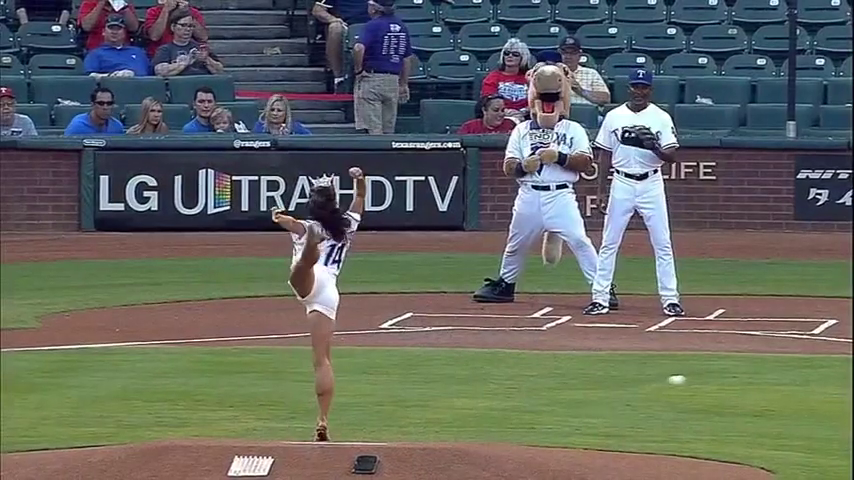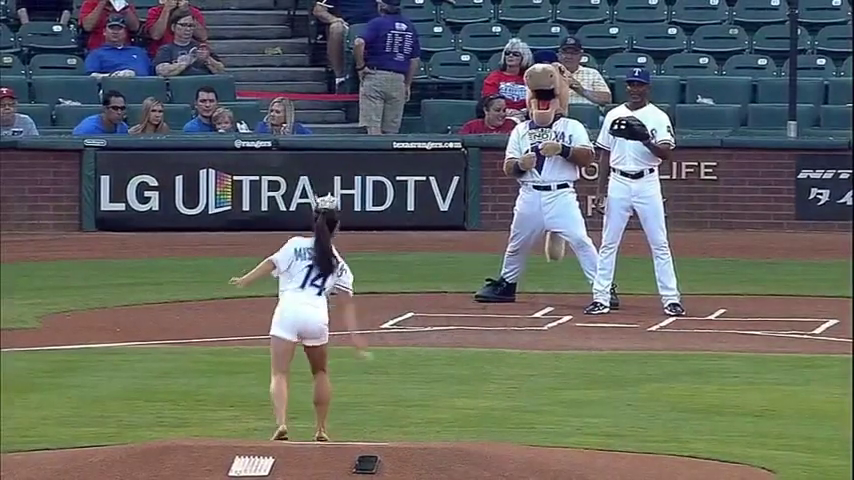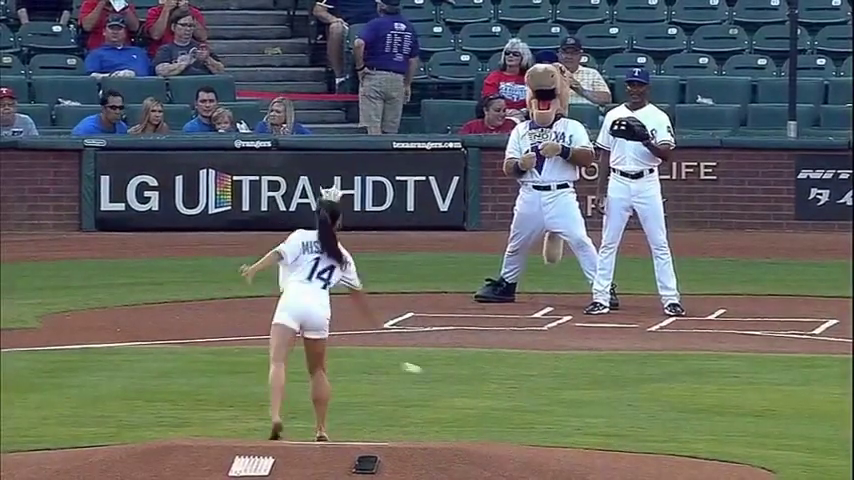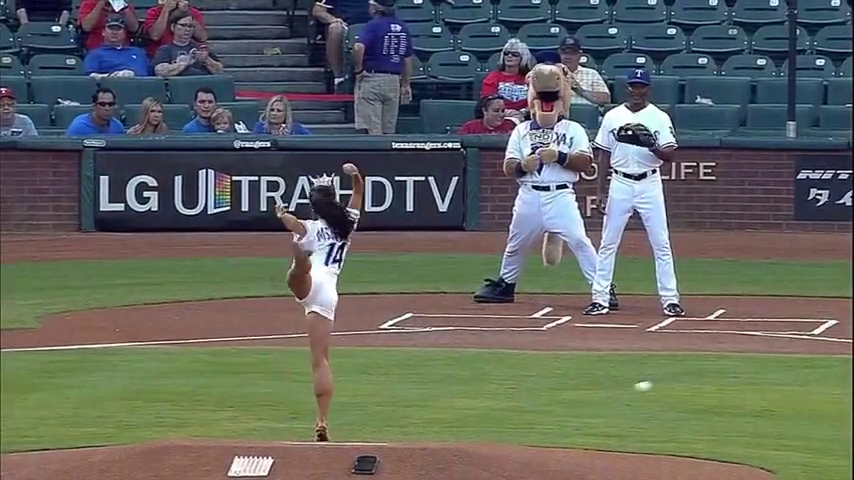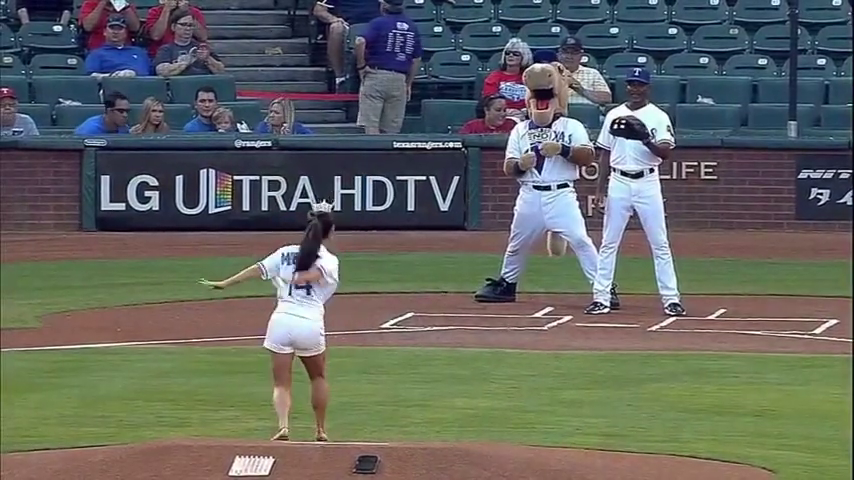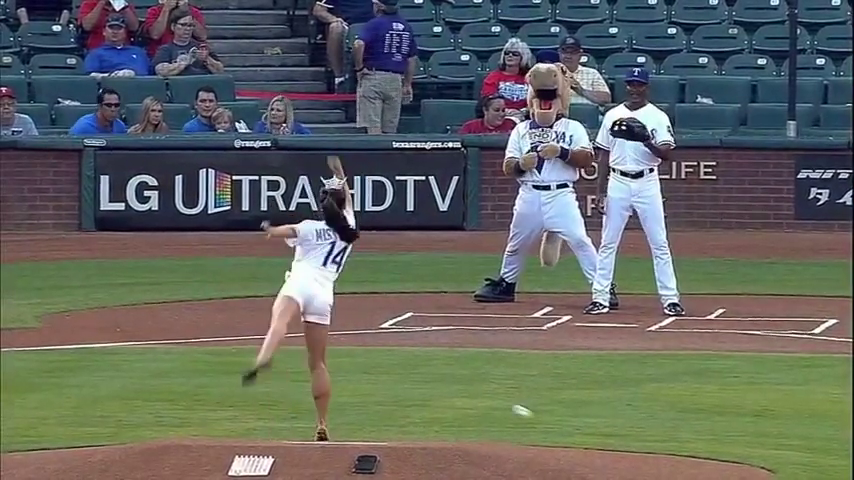
dt=0.7s
person 1, frame 1
left shoulder: (309, 229)
right shoulder: (346, 226)
left elbow: (296, 225)
right elbow: (360, 200)
left wrist: (282, 220)
right wrist: (359, 178)
left hip: (312, 283)
right hip: (330, 294)
right knee: (322, 361)
right ankle: (323, 424)
person 1, frame 2
left shoulder: (296, 244)
right shoulder: (339, 263)
left elbow: (271, 263)
right elbow: (347, 302)
left wrist: (245, 279)
right wrist: (354, 335)
left hip: (288, 312)
right hip: (316, 318)
left knee: (279, 375)
right knee: (320, 374)
left ankle: (281, 425)
right ankle: (321, 430)
person 1, frame 3
left shoulder: (300, 237)
right shoulder: (342, 255)
left elbow: (278, 254)
right elbow: (356, 291)
left wrist: (252, 269)
right wrist: (369, 315)
left hip: (292, 303)
right hip: (318, 310)
left knee: (277, 361)
right knee: (318, 371)
left ankle: (275, 417)
right ankle: (321, 431)
person 1, frame 4
left shoulder: (310, 229)
right shoulder: (346, 224)
left elbow: (296, 224)
right elbow: (358, 194)
left wrist: (284, 215)
right wrist: (355, 174)
left hip: (308, 283)
right hip: (328, 294)
right knee: (320, 361)
right ankle: (322, 423)
person 1, frame 5
left shoulder: (288, 253)
right shoulder: (330, 261)
left elbow: (257, 269)
right elbow: (313, 274)
left wrist: (226, 283)
left hip: (281, 323)
right hip: (310, 328)
left knee: (281, 385)
right knee: (318, 378)
left ankle: (283, 428)
right ankle: (321, 431)
person 1, frame 6
left shoulder: (311, 227)
right shoulder: (347, 229)
left elbow: (289, 230)
right elbow: (347, 199)
left wrist: (271, 230)
right wrist: (339, 172)
left hip: (300, 284)
right hip: (323, 296)
right knee: (317, 364)
left ankle: (262, 360)
right ankle: (322, 425)
person 2, frame 1
left shoulder: (662, 118)
right shoulder: (614, 116)
left elbow: (671, 156)
right elbow: (605, 155)
left wrist: (654, 147)
right wrist: (601, 190)
left hip: (651, 186)
right hip: (621, 184)
left knee: (662, 244)
right knee: (609, 244)
left ankle: (670, 299)
right ankle: (600, 298)
person 2, frame 2
left shoulder: (659, 117)
right shoulder: (613, 115)
left elbow: (666, 153)
right elbow: (605, 154)
left wrist: (646, 140)
right wrist: (600, 189)
left hip: (647, 184)
right hip: (618, 184)
left knee: (659, 244)
right knee: (608, 243)
left ankle: (670, 299)
right ankle: (600, 298)
person 2, frame 3
left shoulder: (659, 117)
right shoulder: (612, 115)
left elbow: (666, 154)
right elbow: (605, 154)
left wrist: (646, 141)
right wrist: (600, 189)
left hip: (647, 184)
right hip: (618, 184)
left knee: (659, 243)
right knee: (608, 243)
left ankle: (670, 299)
right ankle: (600, 298)
person 2, frame 4
left shoulder: (660, 117)
right shoulder: (612, 116)
left elbow: (670, 156)
right elbow: (604, 156)
left wrist: (653, 147)
right wrist: (600, 190)
left hip: (649, 185)
right hip: (620, 185)
left knee: (661, 244)
right knee: (608, 244)
left ankle: (670, 299)
right ankle: (600, 299)
person 2, frame 5
left shoulder: (659, 116)
right shoulder: (613, 115)
left elbow: (666, 152)
right elbow: (605, 154)
left wrist: (646, 140)
right wrist: (600, 188)
left hip: (647, 184)
right hip: (618, 183)
left knee: (660, 243)
right knee: (609, 243)
left ankle: (671, 299)
right ankle: (601, 298)
person 2, frame 6
left shoulder: (658, 117)
right shoulder: (612, 115)
left elbow: (667, 154)
right elbow: (604, 154)
left wrist: (649, 142)
right wrist: (600, 189)
left hip: (647, 184)
right hip: (618, 184)
left knee: (659, 243)
right knee: (608, 243)
left ankle: (670, 298)
right ankle: (600, 298)
person 3, frame 1
left shoulder: (573, 129)
right shoulder: (521, 130)
left elbow: (585, 162)
right elbow: (508, 166)
left wrist: (559, 156)
right wrist: (522, 166)
left hip: (560, 197)
right hip: (528, 198)
left knee: (579, 241)
right knee: (515, 245)
right ankle: (504, 286)
person 3, frame 2
left shoulder: (572, 127)
right shoulder: (521, 130)
left elbow: (588, 156)
right elbow: (508, 168)
left wrist: (561, 149)
right wrist: (519, 165)
left hip: (561, 198)
right hip: (529, 200)
left knee: (579, 240)
right knee: (517, 244)
right ankle: (505, 286)
person 3, frame 3
left shoulder: (572, 126)
right shoulder: (521, 129)
left elbow: (588, 157)
right elbow: (508, 167)
left wrist: (562, 149)
right wrist: (520, 164)
left hip: (561, 196)
right hip: (529, 197)
left knee: (579, 240)
right knee: (517, 244)
right ankle: (505, 285)
person 3, frame 4
left shoulder: (573, 128)
right shoulder: (521, 130)
left elbow: (586, 162)
right elbow: (508, 168)
left wrist: (559, 156)
right wrist: (522, 165)
left hip: (560, 196)
right hip: (528, 196)
left knee: (578, 241)
right knee: (516, 244)
right ankle: (504, 285)
person 3, frame 5
left shoulder: (572, 126)
right shoulder: (520, 129)
left elbow: (588, 156)
right elbow: (508, 167)
left wrist: (562, 149)
right wrist: (520, 165)
left hip: (560, 195)
right hip: (529, 196)
left knee: (580, 240)
right knee: (517, 243)
left ankle: (605, 289)
right ankle: (506, 285)
person 3, frame 6
left shoulder: (572, 127)
right shoulder: (521, 129)
left elbow: (587, 158)
right elbow: (508, 166)
left wrist: (561, 152)
right wrist: (521, 164)
left hip: (560, 195)
right hip: (529, 196)
left knee: (579, 240)
right knee: (516, 244)
left ankle: (604, 290)
right ankle: (504, 285)
person 4, frame 1
left shoulder: (373, 25)
right shoulder: (401, 26)
left elbow: (359, 48)
right elbow: (407, 58)
left wrist: (358, 70)
right wrist: (403, 84)
left hip: (371, 79)
right hip: (393, 81)
left knee: (374, 128)
right knee: (388, 131)
person 4, frame 2
left shoulder: (377, 23)
right shoulder: (410, 26)
left elbow: (359, 43)
right elbow: (415, 59)
left wrist: (360, 66)
right wrist: (407, 84)
left hip: (375, 77)
right hip: (398, 80)
left knee: (373, 125)
right knee: (391, 130)
person 4, frame 3
left shoulder: (377, 23)
right shoulder: (409, 27)
left elbow: (358, 44)
right elbow: (414, 59)
left wrist: (360, 67)
right wrist: (407, 84)
left hip: (375, 77)
right hip: (397, 80)
left knee: (373, 127)
right knee: (391, 130)
person 4, frame 4
left shoulder: (374, 25)
right shoulder: (403, 27)
left elbow: (358, 47)
right elbow: (408, 59)
left wrist: (358, 70)
right wrist: (405, 84)
left hip: (372, 79)
right hip: (393, 81)
left knee: (374, 128)
right knee: (388, 131)
person 4, frame 5
left shoulder: (379, 23)
right shoulder: (412, 27)
left elbow: (360, 42)
right elbow: (416, 59)
left wrist: (361, 65)
right wrist: (408, 84)
left hip: (376, 76)
right hip: (399, 80)
left knee: (371, 125)
right knee: (392, 130)
person 4, frame 6
left shoulder: (375, 24)
right shoulder: (406, 26)
left elbow: (359, 45)
right elbow: (412, 58)
left wrist: (359, 67)
right wrist: (407, 84)
left hip: (373, 78)
right hip: (395, 80)
left knee: (373, 126)
right knee: (390, 130)
